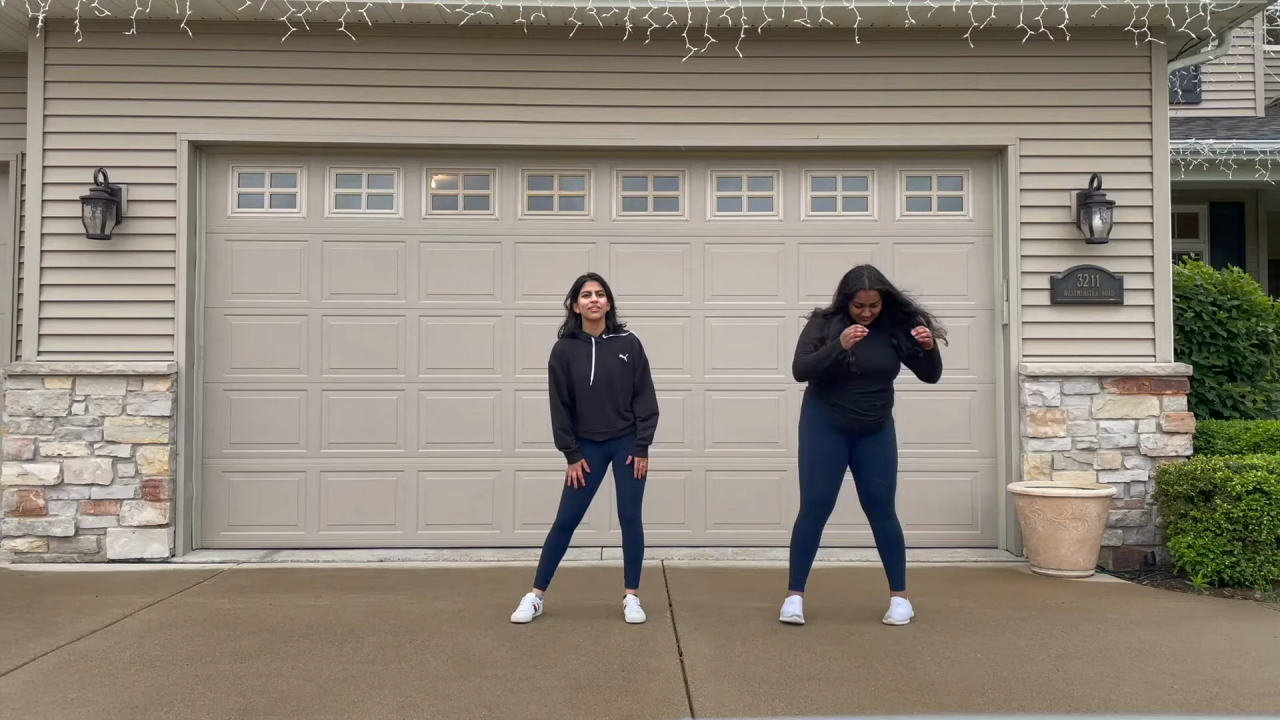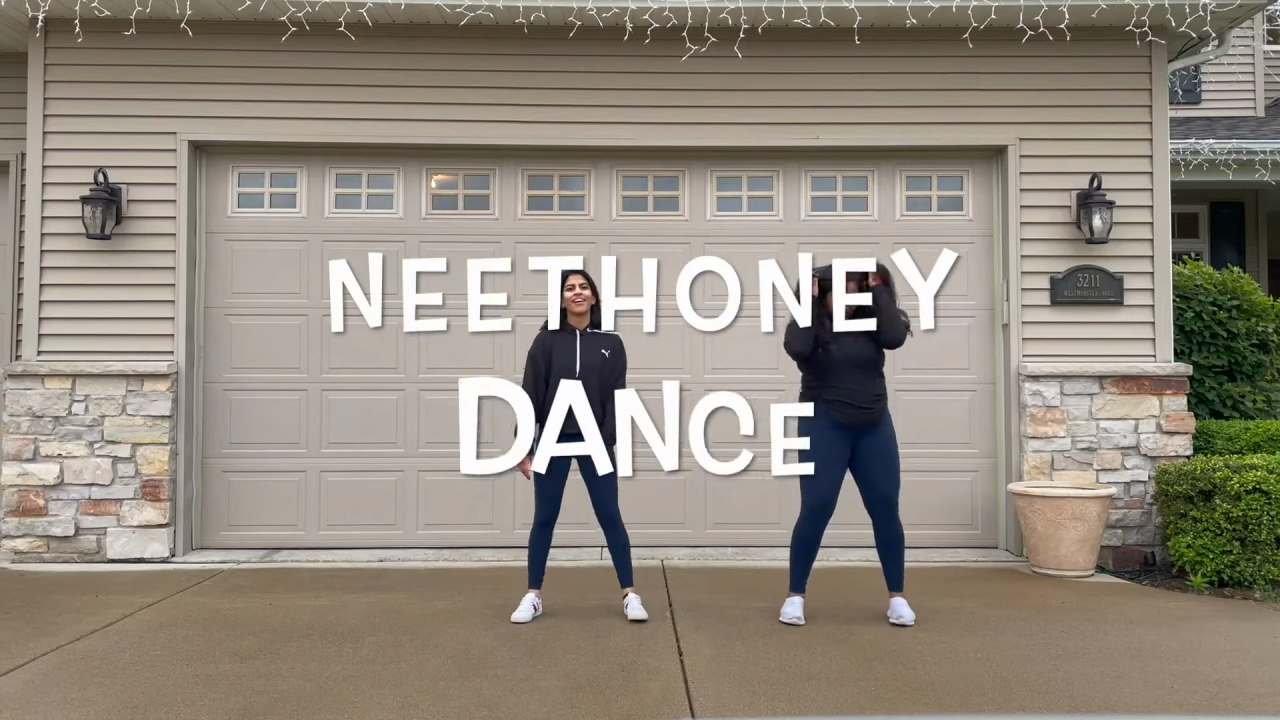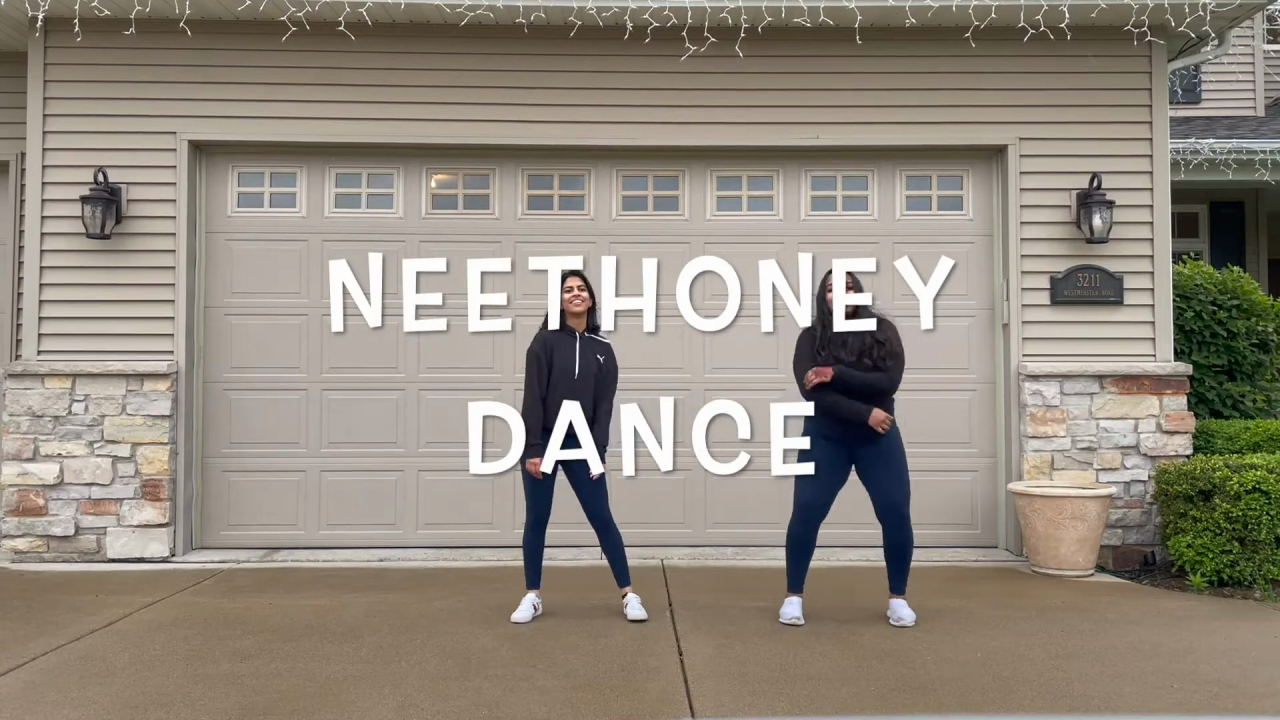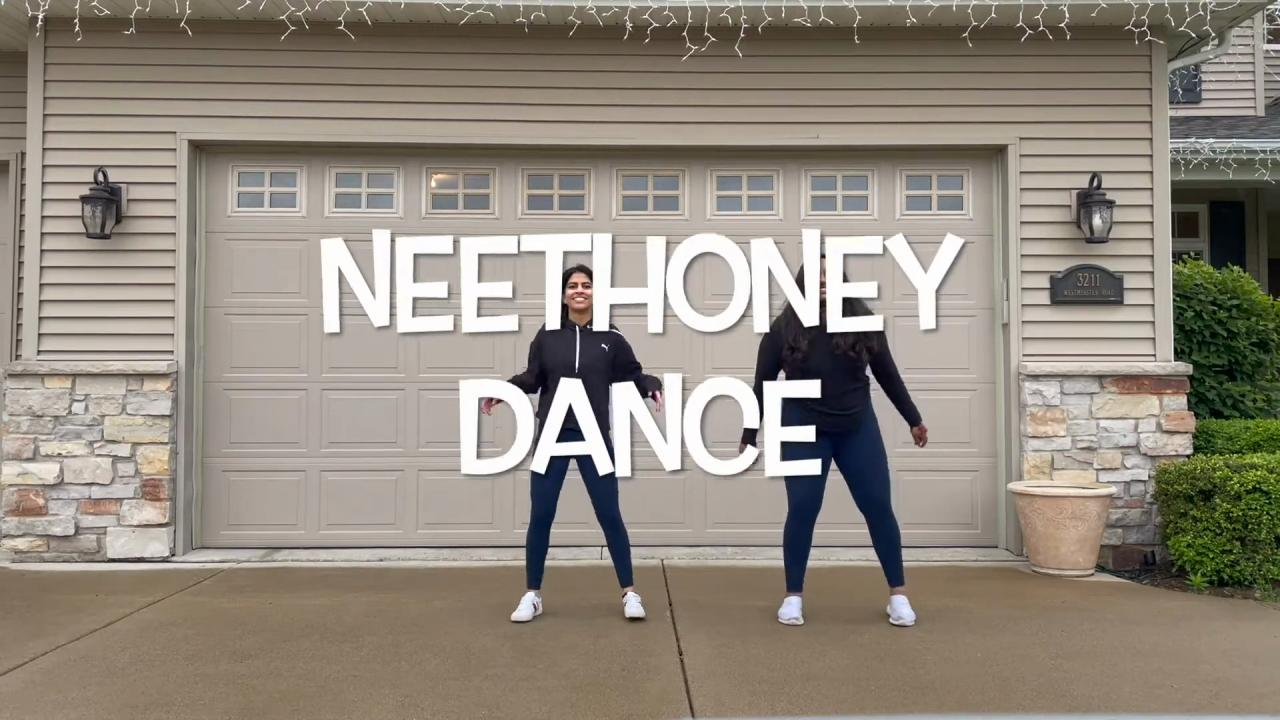
dt=1s
person 1, frame 1
left shoulder: (895, 329)
right shoulder: (823, 323)
left elbow: (930, 375)
right elbow: (801, 371)
left wrist: (928, 348)
right wrist: (839, 347)
left hip: (875, 431)
right hip: (824, 426)
left knee: (881, 509)
right knee: (815, 507)
left ankle: (899, 597)
right ankle: (795, 595)
person 1, frame 2
left shoulder: (869, 320)
right shoulder: (808, 324)
left elbow: (895, 338)
right elbow: (799, 351)
left wrist: (880, 291)
right wrist: (808, 303)
left hip: (873, 427)
right hip: (824, 427)
left knee: (886, 509)
right knee: (816, 509)
left ankle: (897, 598)
right ankle: (795, 596)
person 1, frame 3
left shoulder: (882, 331)
right shoulder: (811, 338)
left elbow: (889, 382)
right elbow: (811, 390)
left wrist: (835, 374)
right wrist: (863, 413)
left hip: (878, 440)
right hip: (825, 438)
left knee: (896, 516)
right knee: (806, 514)
left ankle: (897, 599)
right ankle: (793, 596)
person 1, frame 4
right shoulder: (785, 328)
left elbow: (887, 373)
right elbow: (762, 384)
left wrist: (914, 420)
right wrist: (749, 437)
left hip: (858, 429)
right hip: (805, 431)
left knee: (878, 507)
right knee: (802, 509)
left ankle: (897, 595)
right ankle: (793, 596)
person 2, frame 1
left shoulder: (628, 343)
right shoulder: (564, 350)
left elbow: (645, 397)
right elbow: (560, 406)
left wrist: (642, 446)
right wrist: (572, 455)
left hip: (627, 443)
right hip: (587, 447)
left knee: (630, 519)
right knee: (566, 521)
left ankle: (631, 597)
right ankle: (535, 595)
person 2, frame 2
left shoulder: (610, 342)
right shoulder: (547, 341)
left elbow: (616, 397)
right elbow: (532, 393)
left wrist: (608, 444)
right wrist: (526, 445)
right hip: (554, 440)
left knee: (610, 517)
right knee: (545, 519)
left ankle: (630, 595)
right ankle: (533, 596)
person 2, frame 3
left shoulder: (603, 349)
right shoulder: (545, 340)
left elbow: (604, 403)
right elbow: (533, 396)
left wrist: (598, 449)
right wrist: (532, 447)
left hip: (581, 444)
right hip: (543, 442)
left knee: (602, 519)
right knee: (537, 520)
left ankle: (629, 594)
right ankle: (532, 596)
person 2, frame 4
left shoulder: (610, 338)
right shoulder: (548, 337)
left elbow: (631, 374)
right elbow: (533, 377)
left wrist: (653, 387)
left knee: (610, 517)
right knee: (540, 518)
left ankle: (629, 595)
right ankle: (532, 595)
